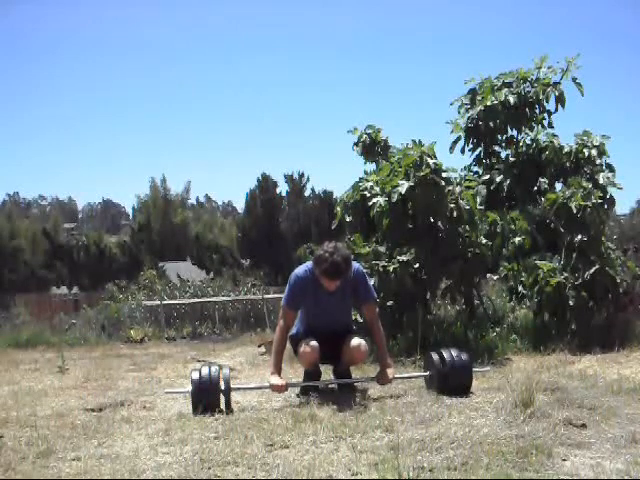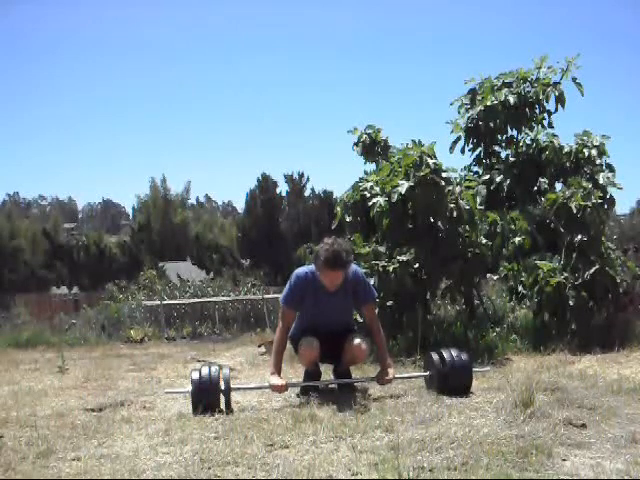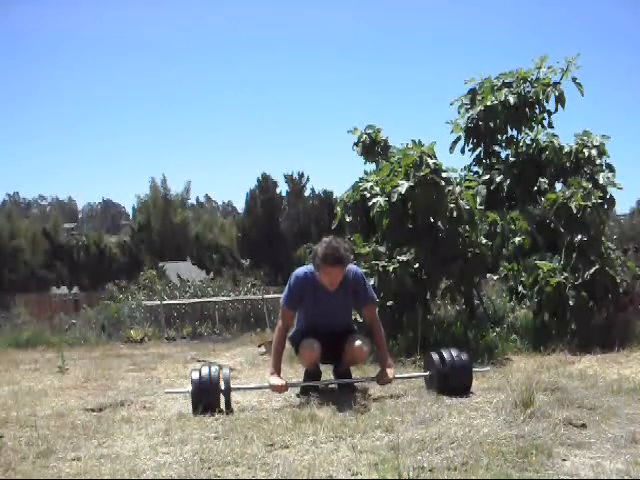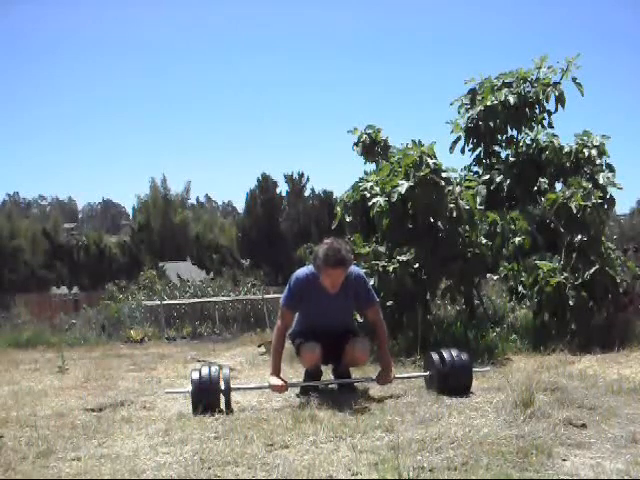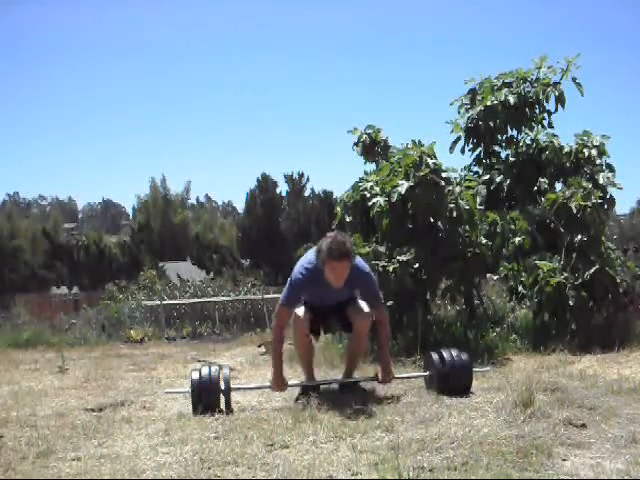
dt=0.5s
person 1, frame 1
left shoulder: (356, 273)
right shoulder: (301, 276)
left elbow: (373, 319)
right elbow: (284, 323)
left wrist: (386, 364)
right wrist: (275, 373)
left hip: (342, 335)
right hip: (308, 335)
left knee: (360, 349)
right knee: (308, 351)
left ankle: (341, 371)
right ankle: (312, 373)
person 1, frame 2
left shoulder: (356, 275)
right shoulder: (301, 277)
left elbow: (372, 320)
right elbow: (284, 324)
left wrist: (386, 365)
right wrist: (275, 373)
left hip: (342, 335)
right hip: (309, 335)
left knee: (361, 348)
right knee: (308, 349)
left ankle: (342, 370)
right ankle: (312, 373)
person 1, frame 3
left shoulder: (355, 275)
right shoulder: (301, 277)
left elbow: (373, 320)
right elbow: (283, 324)
left wrist: (386, 365)
right wrist: (275, 373)
left hip: (342, 335)
right hip: (309, 335)
left knee: (362, 349)
right knee: (310, 351)
left ankle: (342, 370)
right ankle: (312, 373)
person 1, frame 4
left shoulder: (357, 277)
right shoulder: (301, 279)
left elbow: (377, 320)
right elbow: (282, 324)
left wrist: (386, 366)
right wrist: (275, 374)
left hip: (343, 332)
right hip: (309, 332)
left knee: (362, 353)
right knee: (311, 354)
left ankle: (342, 371)
right ankle: (313, 373)
person 1, frame 5
left shoulder: (361, 271)
right shoulder: (304, 271)
left elbow: (381, 317)
right elbow: (279, 322)
left wrist: (385, 364)
right wrist: (277, 373)
left hip: (344, 302)
right hip: (312, 304)
left knee: (364, 320)
right knee: (300, 321)
left ankle: (348, 379)
right ankle: (310, 382)
